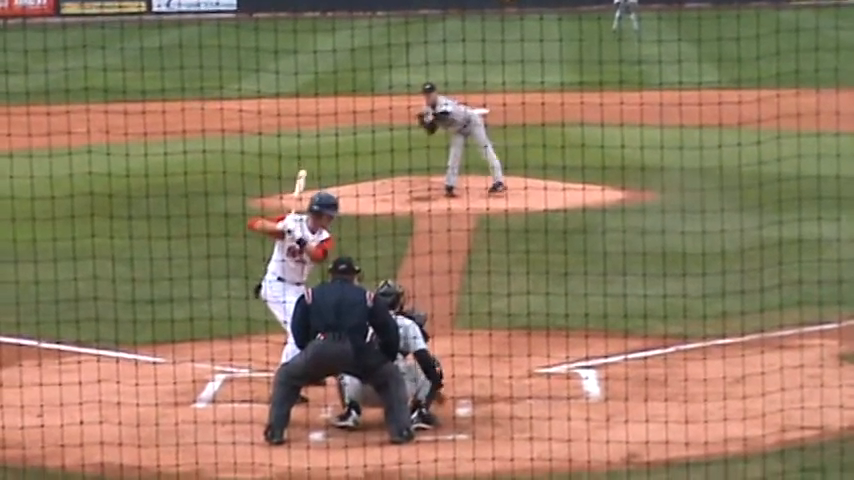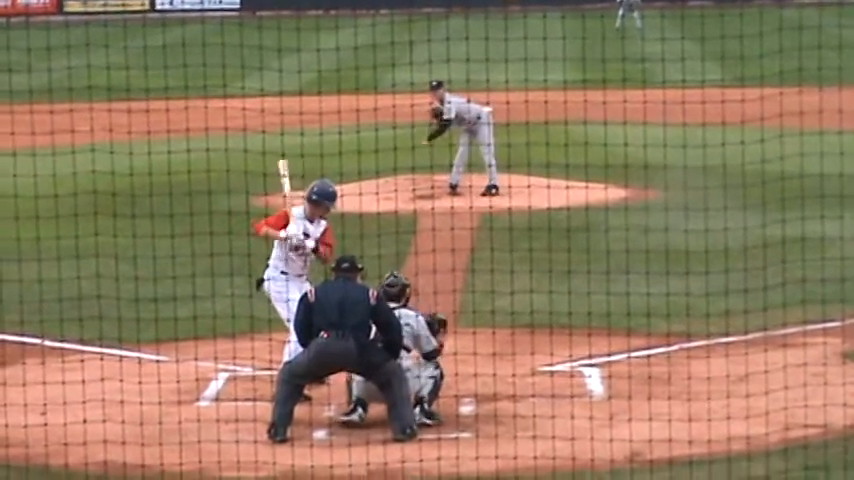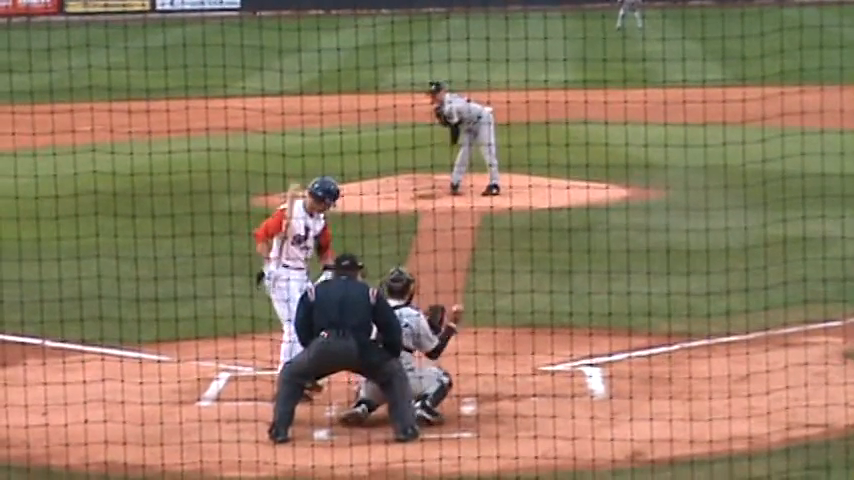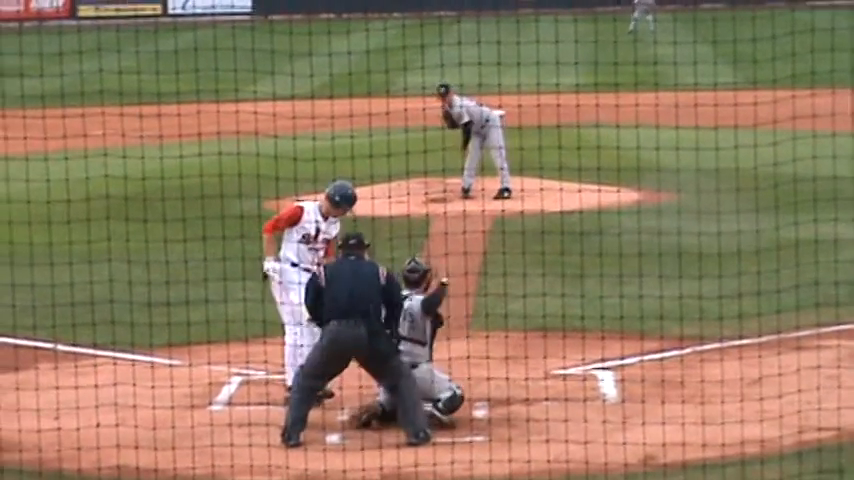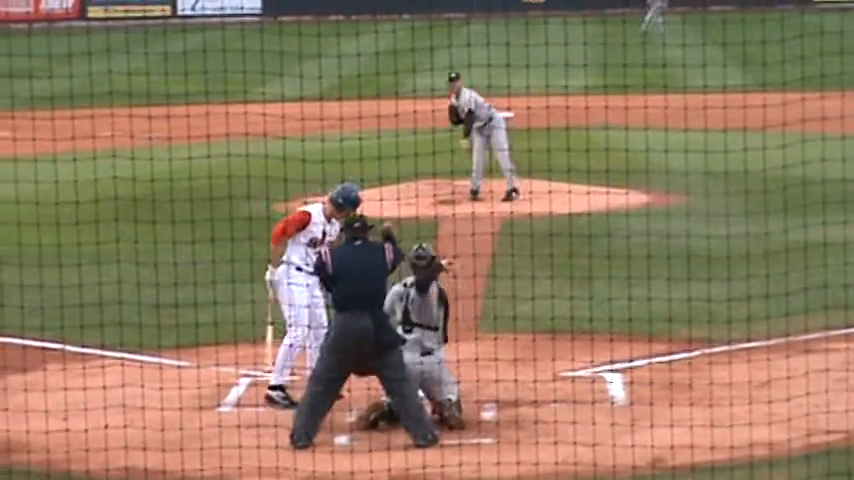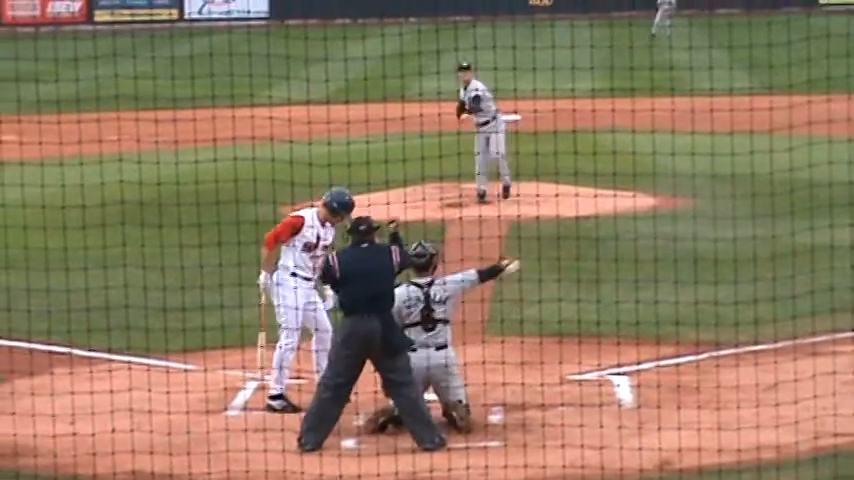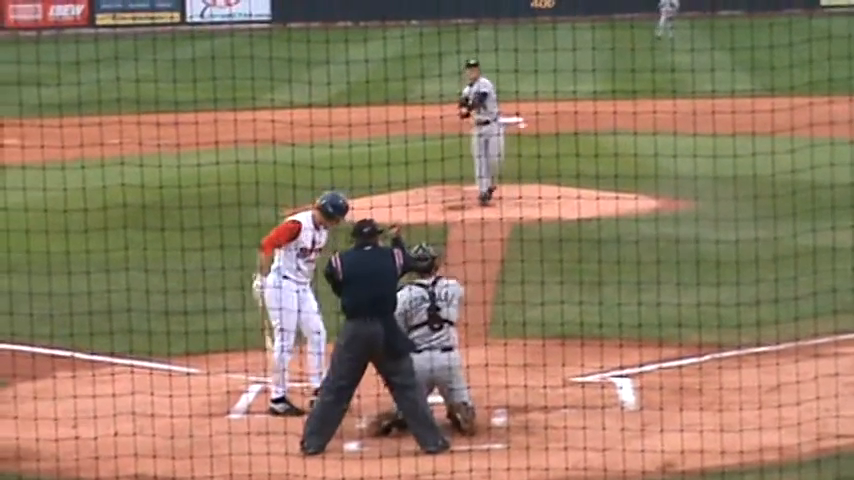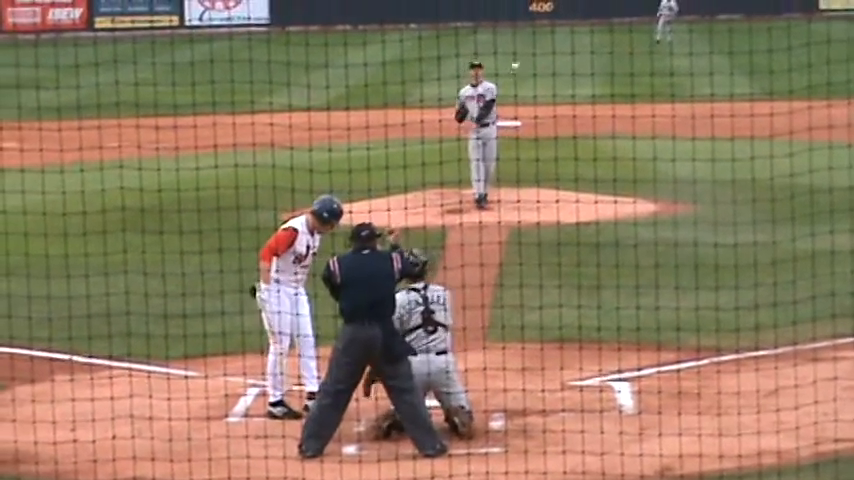
dt=0.2s
person 1, frame 1
left shoulder: (325, 237)
right shoulder: (291, 221)
left elbow: (318, 256)
right elbow: (254, 223)
left wrist: (299, 239)
right wrist: (280, 227)
left hip: (298, 288)
right hip: (277, 286)
person 1, frame 2
left shoulder: (323, 226)
right shoulder: (290, 216)
left elbow: (326, 253)
right elbow: (259, 228)
left wrist: (311, 245)
right wrist: (283, 235)
left hip: (301, 280)
right hip: (280, 280)
person 1, frame 3
left shoulder: (320, 220)
right shoulder: (289, 213)
left elbow: (325, 247)
right elbow: (261, 235)
left wrist: (327, 271)
right wrist: (269, 264)
left hip: (301, 274)
right hip: (281, 275)
right knee: (294, 327)
person 1, frame 4
left shoulder: (333, 224)
right shoulder: (301, 211)
right elbow: (269, 228)
right wrist: (269, 260)
left hip: (310, 276)
right hip: (289, 274)
left knee: (314, 329)
right knee: (296, 330)
right ankle: (293, 387)
person 1, frame 5
left shoulder: (334, 225)
right shoulder: (307, 215)
right elbow: (277, 235)
right wrist: (273, 268)
left hip: (312, 280)
right hip: (292, 277)
left knee: (320, 329)
right knee: (297, 332)
right ankle: (276, 387)
person 1, frame 6
left shoulder: (330, 229)
right shoulder: (301, 220)
right elbow: (270, 240)
right wrist: (266, 273)
left hip: (309, 285)
right hip: (288, 282)
left knee: (324, 331)
right knee: (289, 338)
right ankle: (275, 396)
person 1, frame 7
left shoulder: (322, 230)
right shoulder: (296, 224)
right elbow: (267, 244)
right wrist: (261, 277)
left hip: (303, 287)
right hip: (281, 285)
left knee: (318, 336)
right knee: (284, 342)
right ankle: (277, 399)
person 1, frame 8
left shoulder: (315, 233)
right shoulder: (293, 230)
right elbow: (266, 253)
right wrist: (265, 286)
left hip: (297, 290)
right hip: (277, 290)
left knee: (307, 341)
right knee: (280, 345)
left ankle: (312, 395)
right ankle: (275, 403)
person 2, frame 1
left shoulder: (310, 295)
right shoulder: (367, 296)
left elbow: (299, 333)
right elbow: (389, 332)
right wrist: (386, 358)
left hip: (320, 350)
right hip: (355, 350)
left knee: (286, 377)
right knee: (391, 377)
left ankle: (275, 431)
right ankle: (401, 430)
person 2, frame 2
left shoulder: (313, 294)
right shoulder: (370, 294)
left elbow: (302, 331)
right elbow: (392, 330)
right wrist: (390, 356)
left hip: (323, 348)
right hip: (358, 349)
left knee: (289, 375)
right knee: (394, 375)
left ankle: (278, 430)
right ankle: (404, 428)
person 2, frame 3
left shoulder: (314, 291)
right shoulder: (370, 293)
left elbow: (302, 330)
right elbow: (390, 329)
left wrist: (317, 351)
right wrist: (392, 357)
left hip: (323, 347)
right hip: (359, 348)
left knee: (290, 375)
right knee: (395, 375)
left ankle: (279, 430)
right ankle: (406, 429)
person 2, frame 4
left shoulder: (323, 272)
right shoulder: (379, 271)
left elbow: (313, 307)
right elbow: (396, 302)
right wrist: (388, 329)
left hip: (336, 333)
right hip: (370, 334)
left knee: (306, 379)
right knee: (401, 378)
left ankle: (292, 434)
right ankle: (417, 432)
person 2, frame 5
left shoulder: (329, 256)
right shoulder: (384, 251)
left elbow: (326, 283)
right elbow: (397, 256)
right wrist: (389, 237)
left hip: (344, 324)
right hip: (376, 324)
left knee: (323, 380)
right knee: (398, 380)
left ankle: (302, 434)
right ankle: (422, 433)
person 2, frame 6
left shoulder: (336, 260)
right shoulder: (391, 254)
left elbow: (334, 284)
right elbow: (404, 259)
right wrist: (395, 236)
left hip: (352, 327)
right hip: (384, 327)
left knee: (332, 384)
right knee: (404, 384)
left ankle: (310, 438)
right ankle: (429, 437)
person 2, frame 7
left shoulder: (339, 262)
right shoulder: (393, 257)
right elbow: (406, 263)
right wrist: (397, 240)
left hip: (354, 330)
right hip: (386, 330)
left knee: (334, 388)
right knee: (407, 387)
left ankle: (312, 441)
right ankle: (432, 440)
person 2, frame 8
left shoulder: (337, 265)
right shoulder: (393, 261)
right elbow: (406, 269)
right wrist: (395, 247)
left hip: (352, 334)
right hip: (385, 334)
left knee: (332, 391)
right knee: (405, 391)
left ankle: (311, 445)
right ankle: (430, 444)
person 3, frame 1
right shoulder: (408, 323)
right elbow: (423, 357)
right wrist: (437, 386)
left hip: (363, 390)
left knee: (344, 375)
right knee: (430, 368)
left ankle: (352, 411)
right ankle: (420, 412)
person 3, frame 2
right shoulder: (413, 317)
right elbow: (430, 354)
right wrist: (440, 344)
left hip: (368, 384)
left knee: (355, 376)
right knee: (433, 369)
left ankle: (356, 409)
right ankle: (422, 409)
person 3, frame 3
right shoulder: (415, 316)
right elbow: (433, 352)
right wrist: (451, 325)
right knee: (443, 377)
left ankle: (361, 407)
right ankle: (424, 405)
person 3, frame 4
right shoulder: (418, 302)
right elbow: (429, 306)
right wrist: (443, 283)
right hip: (417, 372)
left knee: (388, 408)
right knee: (455, 397)
left ankle: (378, 409)
right ankle: (437, 408)
person 3, frame 5
left shoulder: (398, 289)
right shoulder: (431, 289)
right elbow: (421, 283)
right wrist: (440, 266)
left hip: (402, 360)
right hip: (431, 360)
left knee: (396, 406)
right knee: (450, 403)
left ankle: (383, 410)
right ankle: (446, 408)
person 3, frame 6
left shoulder: (399, 293)
right shoulder: (449, 284)
right elbow: (482, 275)
right wrist: (503, 266)
left hip: (412, 359)
right hip: (442, 357)
right knee: (456, 404)
left ankle: (388, 415)
right ankle: (456, 412)
person 3, frame 7
left shoulder: (403, 295)
right shoulder: (453, 287)
left hip: (417, 361)
right hip: (448, 359)
right knee: (462, 406)
left ankle: (391, 419)
right ankle: (461, 412)
person 3, frame 8
left shoulder: (397, 300)
right shoulder: (443, 293)
left wrist: (373, 374)
left hip: (412, 364)
right hip: (442, 361)
right knee: (459, 409)
left ankle: (392, 419)
right ankle: (458, 416)
person 4, frame 1
left shoulder: (444, 104)
right shoulder: (428, 109)
left elbow: (442, 115)
right elbow: (431, 130)
left wrist: (431, 118)
right wrist: (424, 121)
left hip: (472, 122)
right hip: (458, 129)
left knee: (485, 149)
right knee: (454, 157)
left ankle: (498, 182)
right ankle: (450, 187)
person 4, frame 2
left shoulder: (449, 104)
right shoulder: (441, 103)
left elbow: (444, 126)
right elbow: (443, 123)
left wrist: (429, 138)
right wrist: (438, 116)
left hip: (481, 120)
right hip: (468, 125)
left knee: (487, 152)
right knee: (461, 153)
left ankle: (493, 185)
right ankle: (453, 184)
person 4, frame 3
left shoulder: (449, 106)
right shoulder: (443, 103)
left elbow: (455, 127)
right elbow: (448, 123)
left wrist: (453, 142)
right wrist: (440, 116)
left hip: (482, 120)
right hip: (470, 124)
left knee: (488, 151)
right knee: (463, 152)
left ankle: (494, 185)
right ankle: (455, 184)
person 4, frame 4
left shoulder: (459, 106)
right shoulder: (449, 107)
left elbow: (466, 128)
right elbow: (453, 125)
left wrist: (465, 146)
right wrist: (447, 118)
left hip: (490, 123)
right hip: (477, 128)
left knee: (498, 155)
right knee: (472, 157)
left ankle: (506, 188)
right ankle: (466, 188)
person 4, frame 5
left shoulder: (467, 96)
right shoulder: (454, 99)
left elbow: (470, 118)
right elbow: (456, 121)
left wrist: (465, 138)
right wrist: (453, 113)
left hip: (494, 123)
right hip: (480, 128)
left knee: (502, 154)
right knee: (478, 158)
left ankle: (512, 190)
right ankle: (475, 190)
person 4, frame 6
left shoulder: (477, 86)
right shoulder: (462, 91)
left elbow: (475, 104)
right elbow: (463, 113)
left wrist: (467, 113)
right wrist: (461, 111)
left hip: (495, 124)
right hip: (480, 127)
left knee: (497, 154)
right knee: (480, 158)
left ankle: (506, 183)
right ankle: (482, 191)
person 4, frame 7
left shoulder: (486, 84)
right shoulder: (466, 90)
left elbow: (480, 101)
right elbow: (464, 114)
left wrist: (468, 108)
right wrist: (462, 106)
left hip: (493, 126)
right hip: (478, 128)
left knee: (494, 159)
right knee: (479, 159)
left ankle: (491, 186)
right ankle: (483, 193)
person 4, frame 8
left shoulder: (490, 88)
right shoulder: (464, 91)
left elbow: (489, 107)
right elbow: (459, 114)
left wrist: (477, 122)
right wrist: (460, 117)
left hip: (489, 129)
right hip: (474, 131)
left knee: (489, 162)
right knee: (476, 161)
left ankle: (484, 193)
right ankle: (478, 195)
